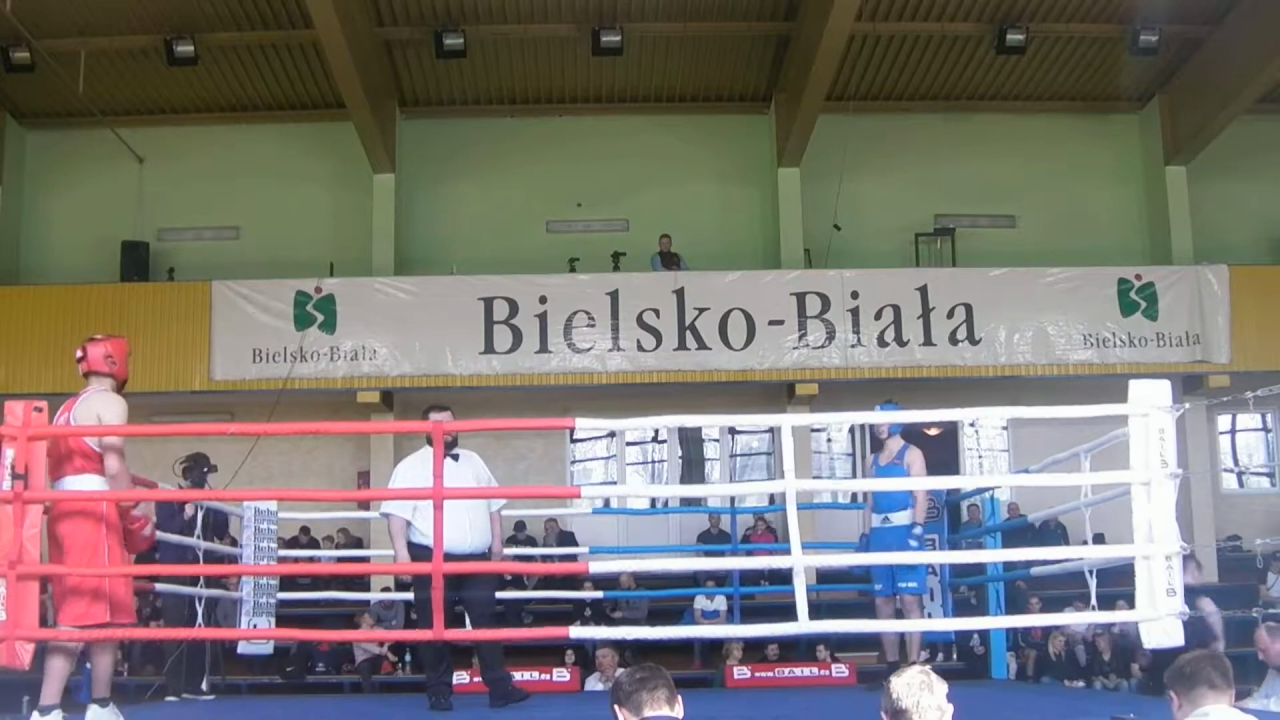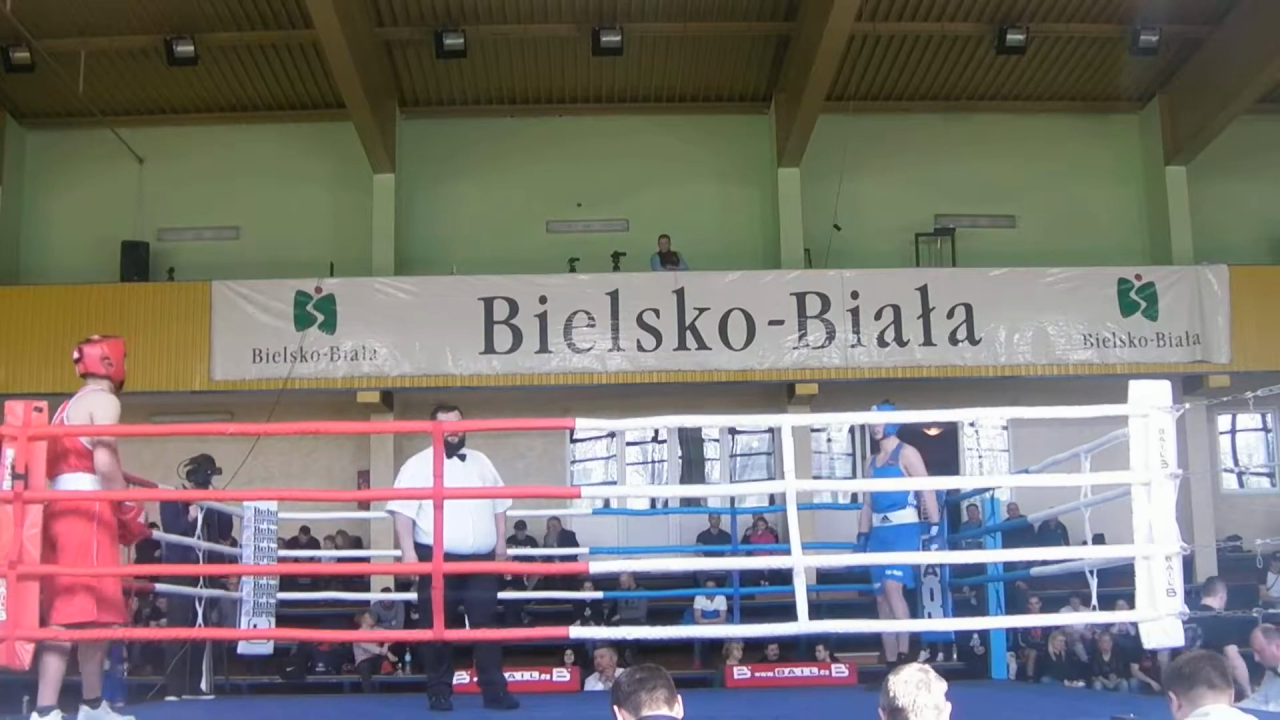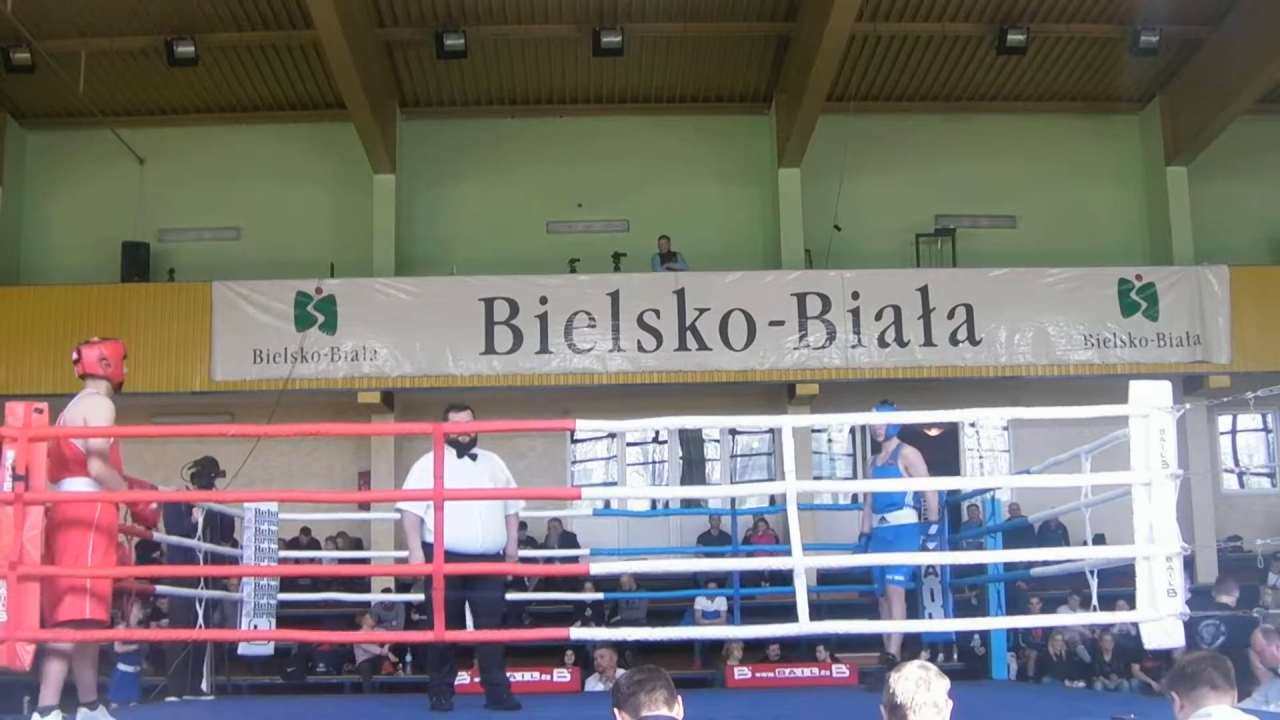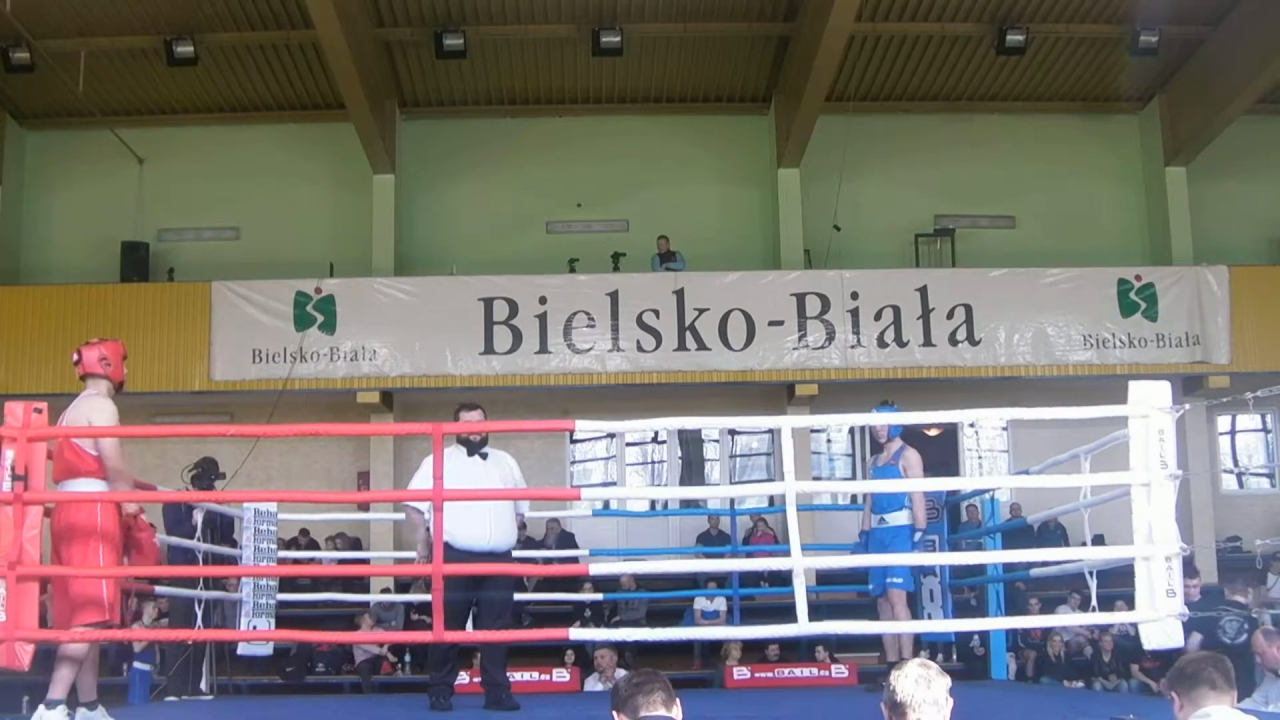
dt=0.2s
person 1, frame 1
left shoulder: (69, 407)
right shoulder: (110, 402)
left elbow: (77, 464)
right elbow: (113, 467)
right wrist: (135, 518)
left hip: (65, 509)
right hip: (93, 510)
left knee: (109, 612)
right knee: (79, 615)
person 1, frame 2
left shoulder: (70, 406)
right shoulder: (104, 401)
right elbow: (103, 463)
right wrist: (129, 510)
left hip: (63, 508)
right hip: (86, 509)
left knee: (95, 612)
right knee: (77, 613)
person 1, frame 3
left shoulder: (74, 408)
right shoulder: (99, 404)
right elbow: (98, 465)
right wrist: (136, 502)
left hip: (67, 511)
right hip: (87, 511)
left knee: (86, 615)
right knee: (75, 614)
person 1, frame 4
left shoulder: (73, 411)
right shoulder: (102, 406)
right elbow: (115, 469)
right wrist: (133, 513)
left hip: (68, 512)
right hip: (92, 511)
left knee: (82, 614)
right knee: (93, 615)
person 2, frame 1
left shoulder: (473, 461)
right shoulder: (411, 465)
left elbow: (492, 502)
right elbow: (396, 511)
left wrist: (496, 540)
right wrist: (401, 551)
left hip: (476, 558)
right hip: (432, 558)
left knee: (486, 621)
right knee: (435, 627)
left ankle: (501, 687)
right ankle: (439, 691)
person 2, frame 2
left shoulder: (481, 461)
right shoulder: (419, 464)
left elbow: (499, 504)
right elbow: (402, 510)
left wrist: (500, 542)
right wrist: (408, 551)
left hip: (480, 559)
right hip: (437, 558)
left knee: (486, 623)
left ankle: (494, 690)
right ankle: (439, 692)
person 2, frame 3
left shoulder: (494, 462)
right shoulder: (430, 463)
left elbow: (511, 505)
right elbow: (410, 509)
left wrist: (512, 542)
right wrist: (416, 550)
left hip: (490, 560)
right hip: (446, 558)
left knee: (492, 626)
right knee: (444, 627)
left ankle: (497, 691)
right ankle: (440, 691)
person 2, frame 4
left shoulder: (505, 461)
right shoulder: (440, 461)
left elbow: (520, 504)
right elbow: (415, 503)
left wrist: (511, 535)
right wrist: (424, 539)
left hip: (499, 558)
right hip: (454, 556)
left knee: (497, 626)
right knee: (448, 626)
left ankle: (497, 691)
right ankle: (440, 690)
person 3, frame 1
left shoulder: (911, 454)
right shoulder: (872, 460)
left elbow: (920, 497)
left wrist: (915, 536)
right wrist: (865, 540)
left hip: (904, 530)
right hip: (879, 533)
left knee: (909, 600)
right knee: (883, 601)
right ankle: (893, 668)
person 3, frame 2
left shoulder: (906, 453)
right shoulder: (871, 461)
left elbow: (927, 494)
left wrist: (934, 533)
right wrist: (861, 540)
left hip: (904, 527)
right hip: (879, 532)
left knee: (892, 587)
right knee: (882, 599)
left ankle: (903, 657)
right ankle: (892, 664)
person 3, frame 3
left shoulder: (907, 453)
right shoulder: (873, 461)
left elbow: (929, 494)
left wrist: (933, 532)
right wrist: (863, 541)
left hip: (904, 529)
right hip: (879, 534)
left knee: (894, 592)
right knee: (884, 601)
left ankle: (892, 661)
right ankle: (890, 664)
person 3, frame 4
left shoulder: (908, 455)
right shoulder: (874, 461)
left elbow: (918, 499)
left wrist: (918, 540)
right wrist: (863, 538)
left hip: (901, 531)
right hip: (878, 534)
left knee: (897, 596)
right knee: (883, 603)
right ankle: (893, 668)
person 4, frame 1
right shoulder: (167, 498)
left elbow: (222, 532)
right elbow: (165, 529)
left wrist: (214, 505)
right wrist: (185, 516)
right hip: (175, 571)
right knee: (175, 628)
left ankle: (194, 684)
right ankle: (173, 687)
person 4, frame 2
right shoulder: (172, 499)
left elbow: (225, 533)
right elbow: (170, 530)
left wrist: (218, 507)
right wrist: (189, 518)
right knee: (178, 628)
left ankle: (193, 685)
right ankle: (174, 687)
person 4, frame 3
right shoulder: (174, 501)
left elbow: (227, 534)
right elbow: (172, 532)
left wrist: (220, 508)
right wrist: (192, 519)
right hip: (181, 573)
left knee: (202, 629)
right knee: (180, 629)
left ankle: (194, 684)
right ankle: (175, 686)
person 4, frame 4
right shoulder: (175, 502)
left elbow: (227, 536)
right elbow: (172, 533)
left wrist: (220, 510)
right wrist: (192, 523)
left knee: (202, 630)
right knee: (179, 629)
left ankle: (193, 686)
right ankle: (174, 687)
